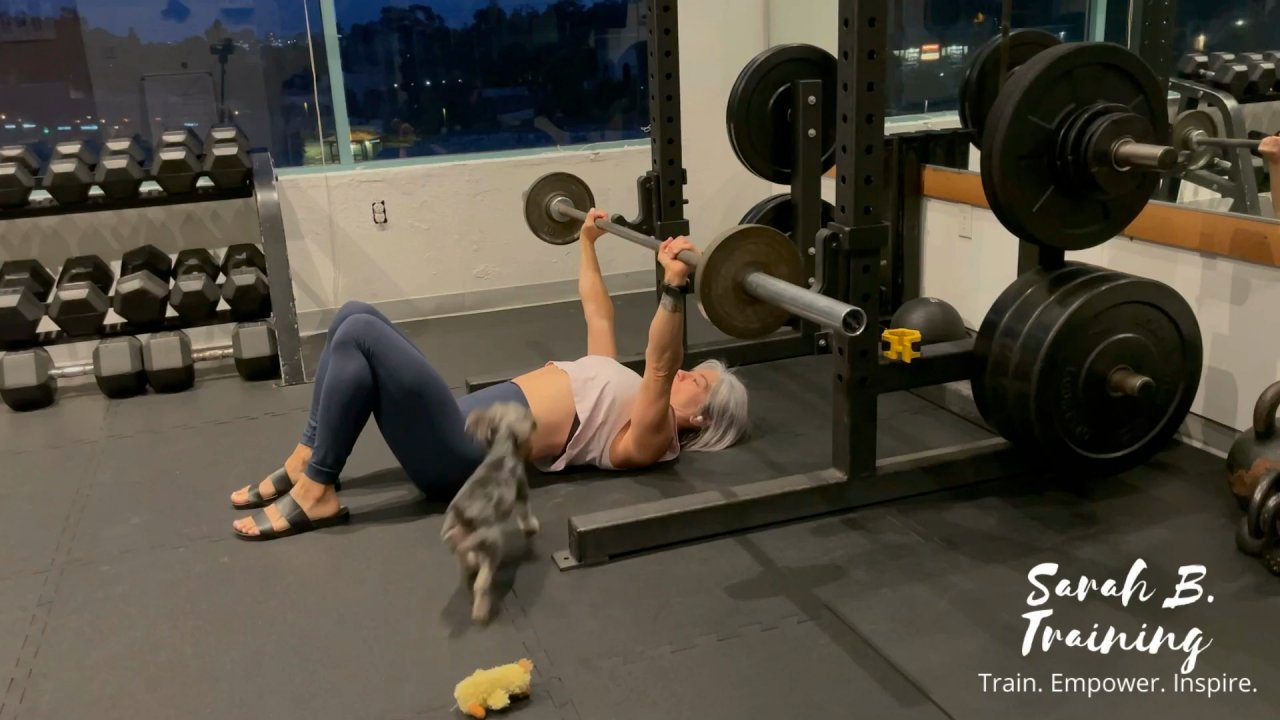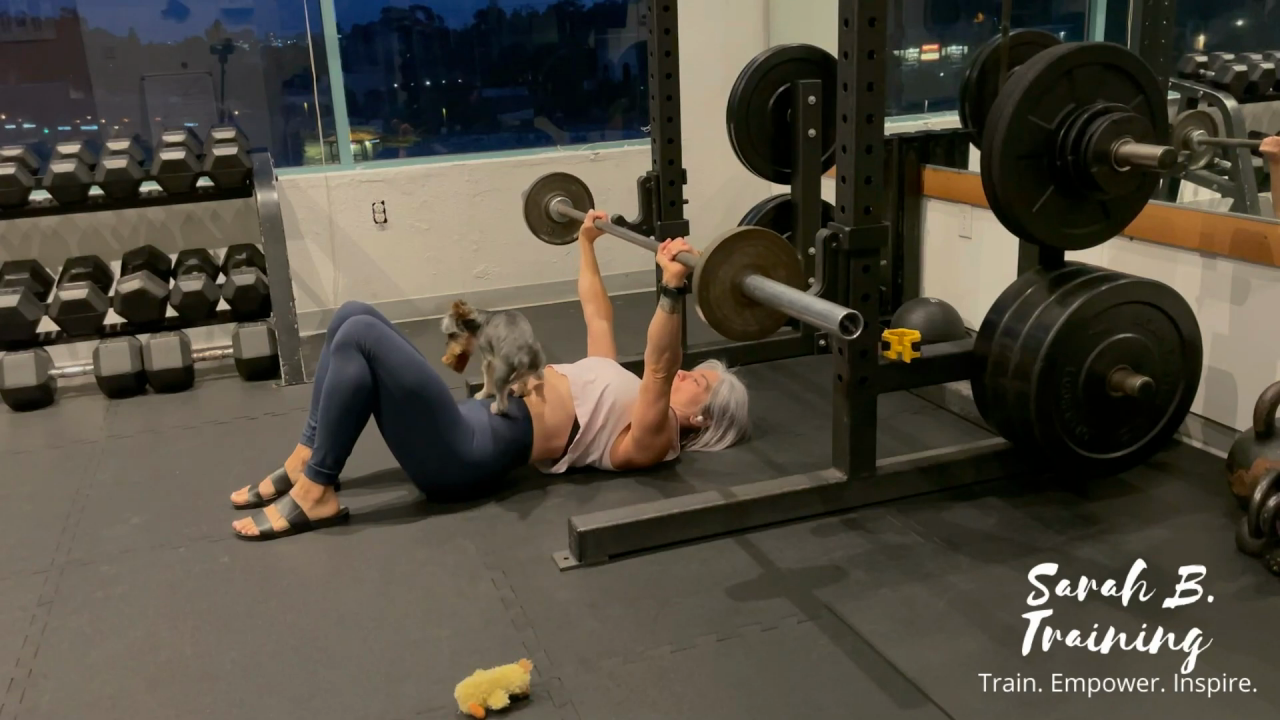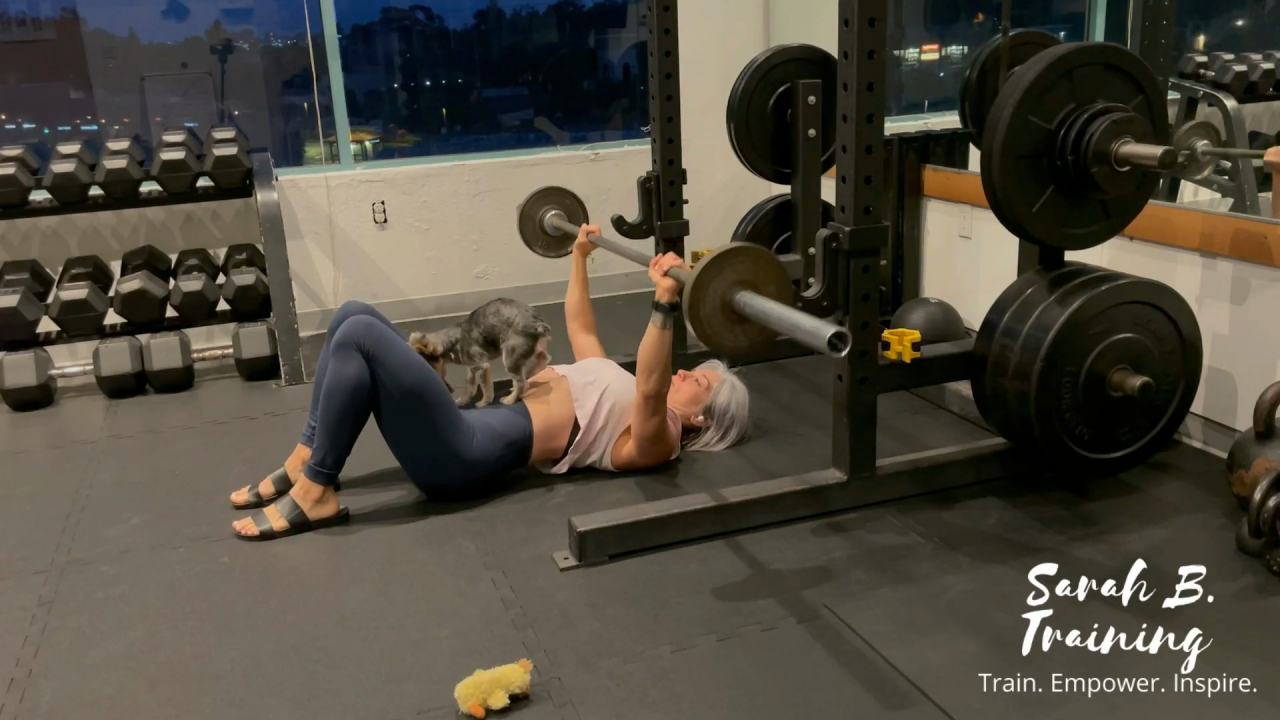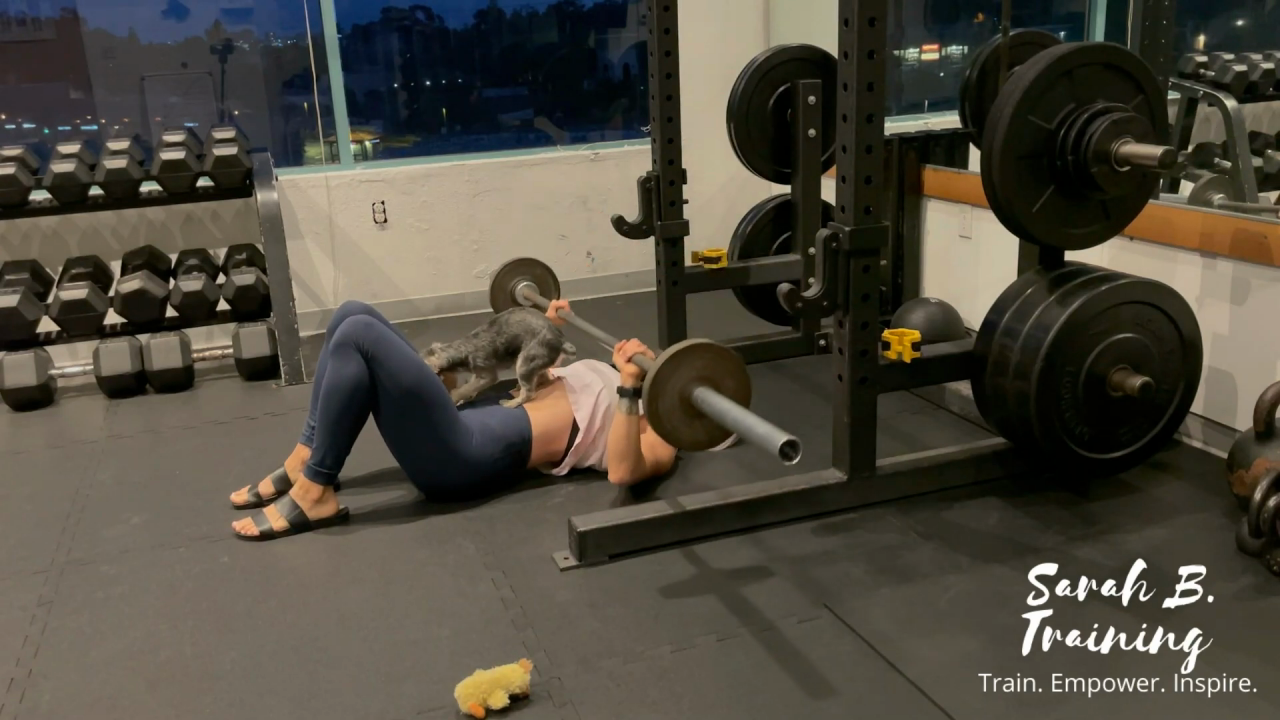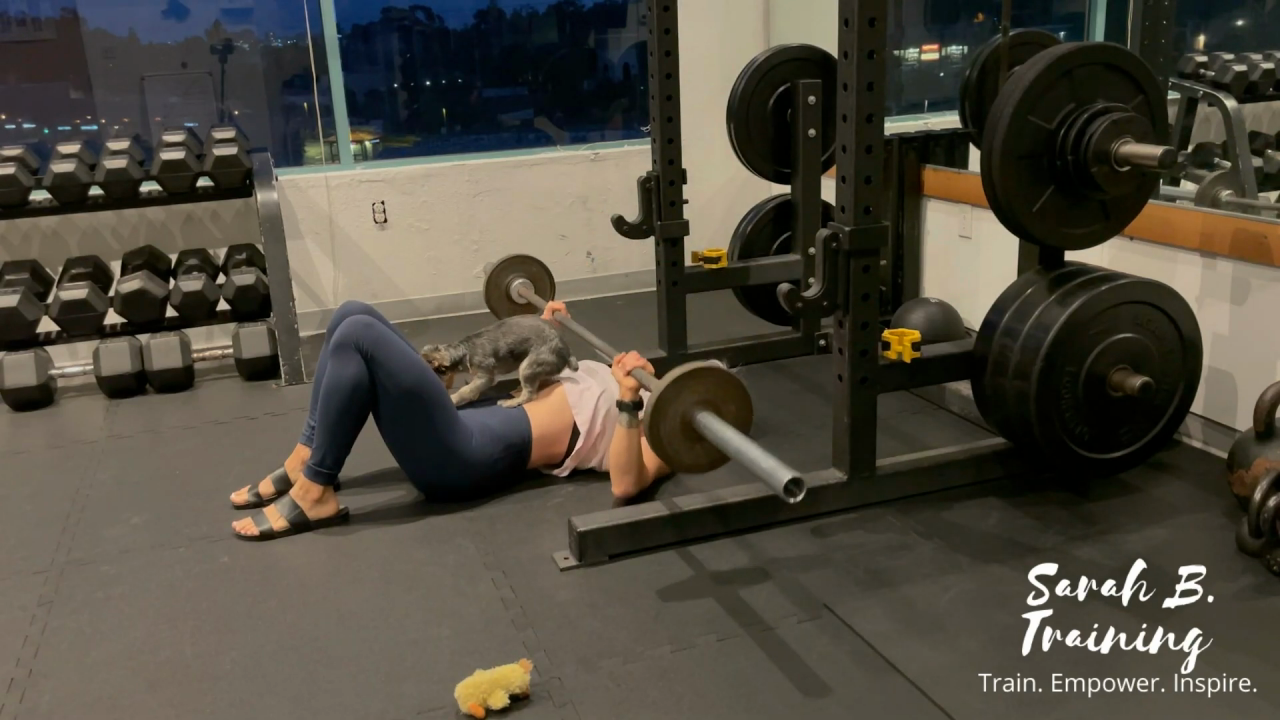
dt=0.5s
person 1, frame 1
left shoulder: (649, 437)
right shoulder: (620, 389)
left elbow: (661, 367)
right elbow: (597, 314)
left wrist: (673, 286)
right wrist: (587, 242)
left hip: (464, 452)
right hip: (465, 422)
left knee: (359, 333)
right knee: (355, 316)
left ankle: (316, 494)
right ankle: (305, 462)
person 1, frame 2
left shoulder: (651, 438)
right shoulder: (622, 389)
left elbow: (660, 368)
right elbow: (598, 316)
left wrist: (672, 288)
right wrist: (586, 243)
left hip: (467, 454)
right hip: (467, 421)
left knee: (360, 335)
right knee: (354, 315)
left ankle: (315, 494)
right ankle: (303, 463)
person 1, frame 3
left shoulder: (657, 439)
right shoulder: (622, 386)
left elbow: (650, 392)
right elbow: (578, 328)
left wrist: (666, 302)
right wrist: (579, 257)
left hip: (464, 454)
right hip: (468, 420)
left knee: (360, 334)
right knee: (353, 316)
left ankle: (314, 495)
right ankle: (303, 463)
person 1, frame 4
left shoulder: (656, 443)
right shoulder: (632, 415)
left elbow: (622, 473)
left wrist: (629, 388)
left hip: (464, 456)
right hip: (462, 423)
left knee: (357, 335)
right knee: (353, 316)
left ankle: (313, 495)
right ankle: (301, 465)
person 1, frame 5
left shoulder: (656, 445)
right shoulder: (621, 393)
left elbow: (625, 486)
left wrist: (630, 401)
left hip: (468, 457)
right hip: (468, 423)
left knee: (358, 334)
right knee: (355, 315)
left ankle: (314, 497)
right ankle: (300, 466)
